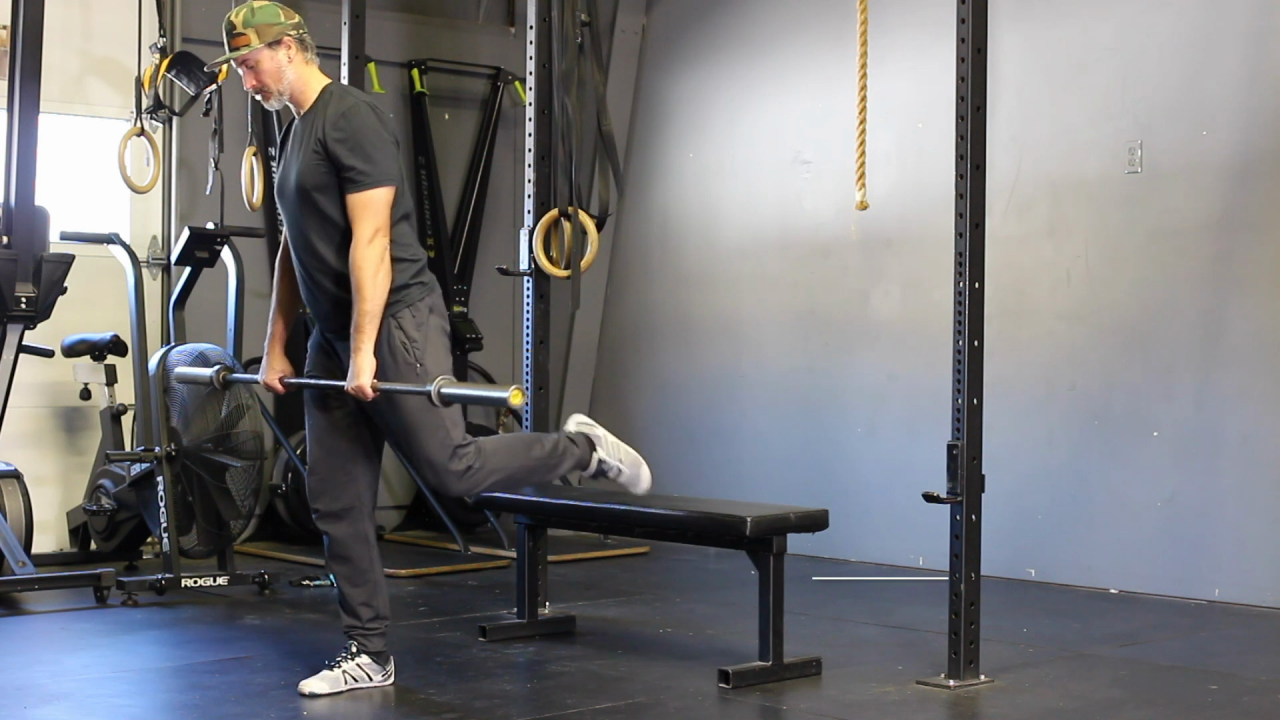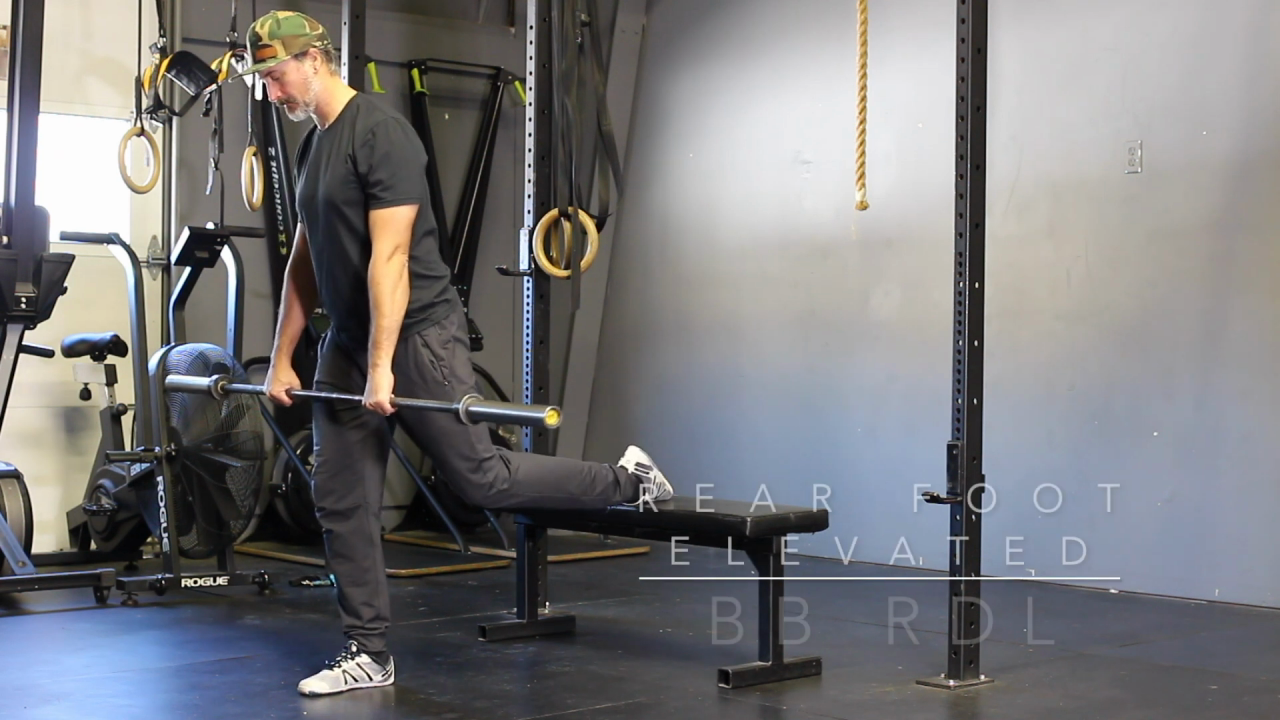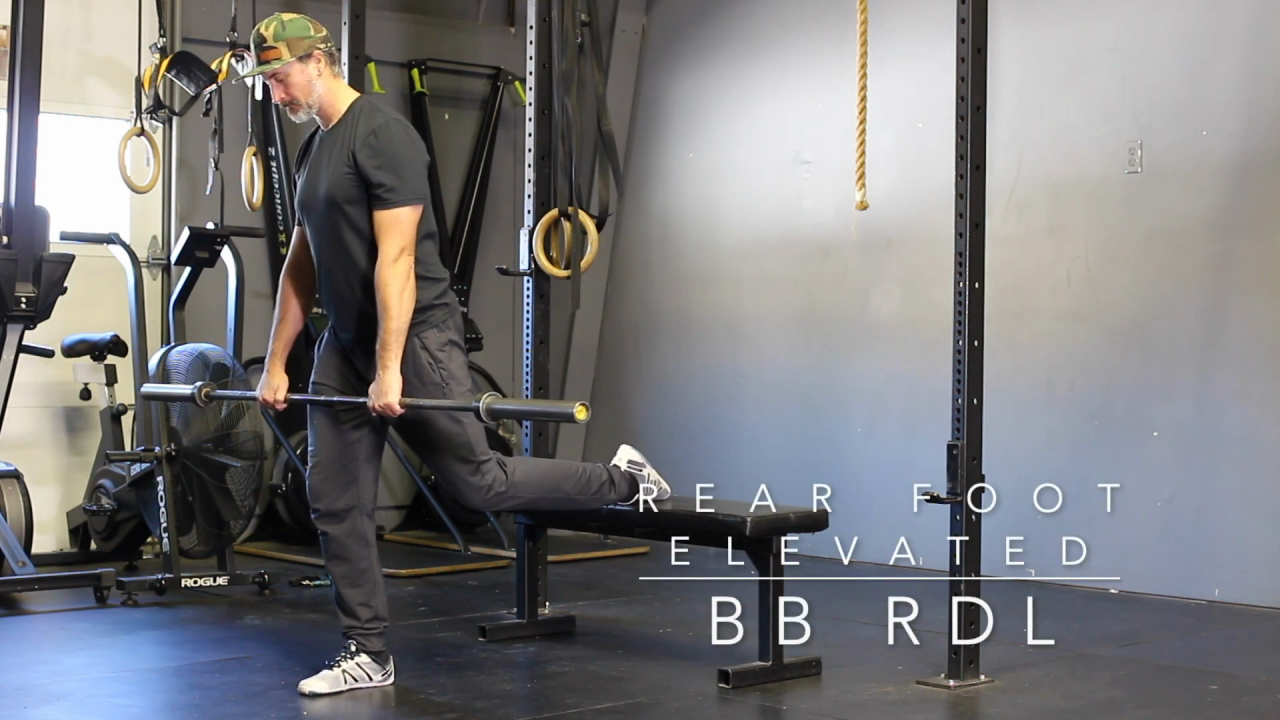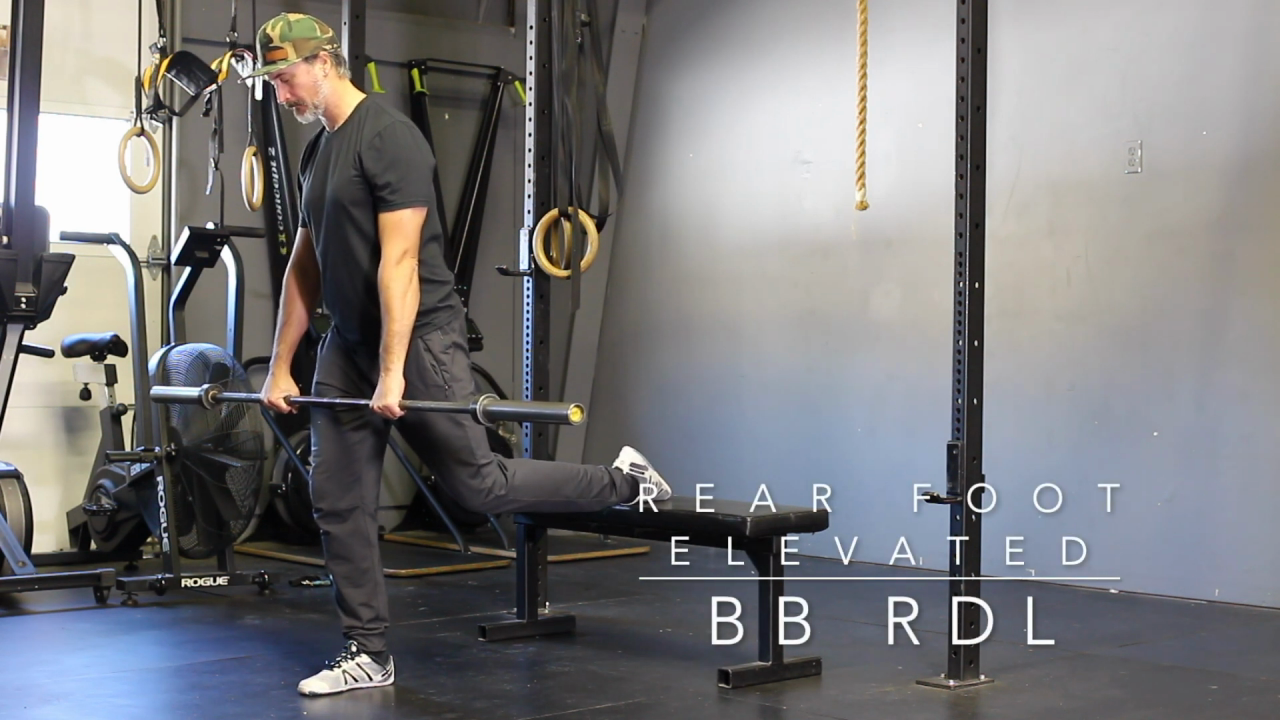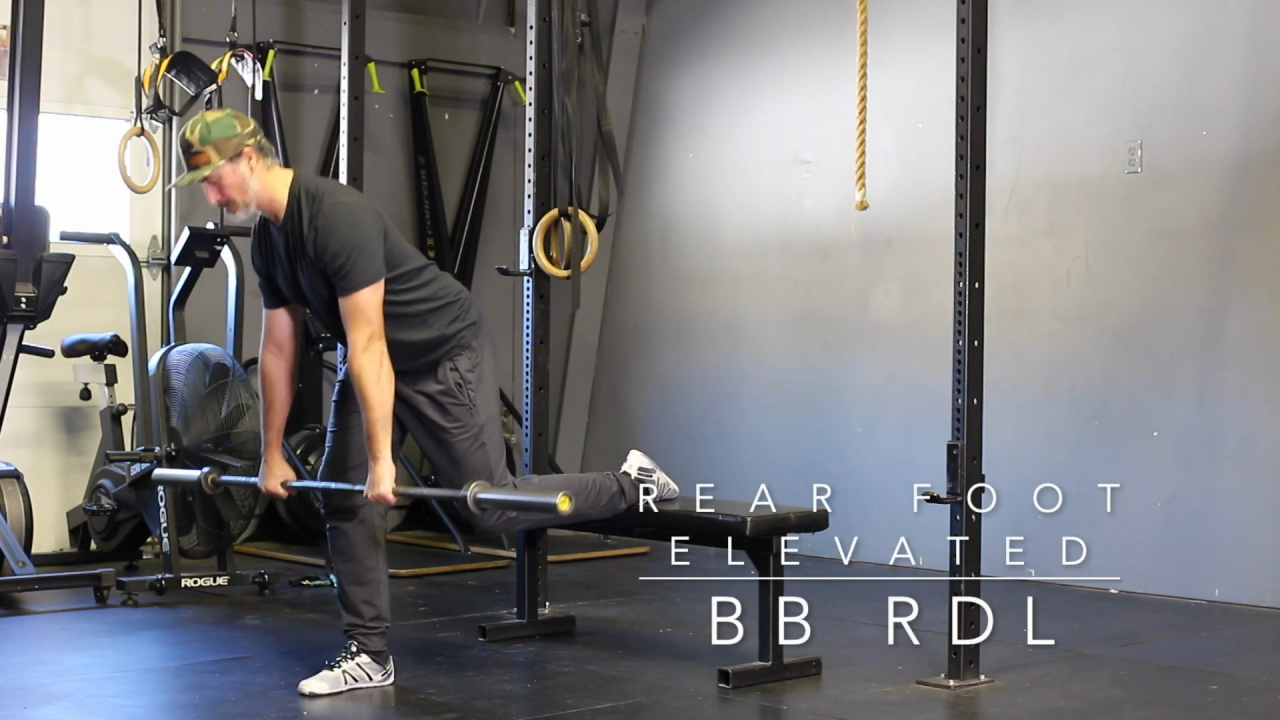
dt=1s
person 1, frame 1
left shoulder: (352, 118)
right shoulder: (295, 133)
left elbow: (371, 241)
right elbow: (295, 251)
left wrist: (366, 351)
right wrist: (274, 349)
left hip: (396, 322)
right hip: (331, 334)
left knee: (452, 468)
right knee: (337, 502)
left ankle: (585, 451)
right ankle: (368, 653)
person 1, frame 2
left shoulder: (380, 134)
right shoulder: (313, 148)
left elbow: (389, 258)
right elbow: (304, 262)
left wrist: (381, 369)
right wrist: (280, 360)
left hip: (417, 336)
right hip: (346, 341)
left knee: (482, 477)
right knee: (340, 501)
left ankle: (628, 480)
right ankle: (367, 653)
person 1, frame 3
left shoulder: (382, 134)
right shoulder: (312, 149)
left elbow: (395, 260)
right elbow: (301, 266)
left wrist: (389, 370)
right wrist: (274, 364)
left hip: (413, 337)
right hip: (344, 342)
left knee: (478, 481)
right knee: (334, 502)
left ankle: (622, 479)
right ankle: (366, 653)
person 1, frame 4
left shoulder: (390, 138)
right shoulder: (317, 151)
left elbow: (399, 262)
right elbow: (304, 267)
left wrist: (393, 372)
right wrist: (280, 367)
left hip: (418, 340)
right hip: (347, 344)
left knee: (479, 484)
right knee: (338, 502)
left ankle: (624, 481)
right ankle: (367, 654)
person 1, frame 5
left shoulder: (338, 216)
right shoulder: (267, 239)
left elbow: (367, 344)
right elbow: (278, 349)
left wrist: (382, 460)
right wrist: (272, 455)
left hip: (445, 355)
right hip: (376, 360)
left knee: (489, 505)
right knee: (343, 498)
left ankle: (633, 484)
right ankle: (367, 654)
